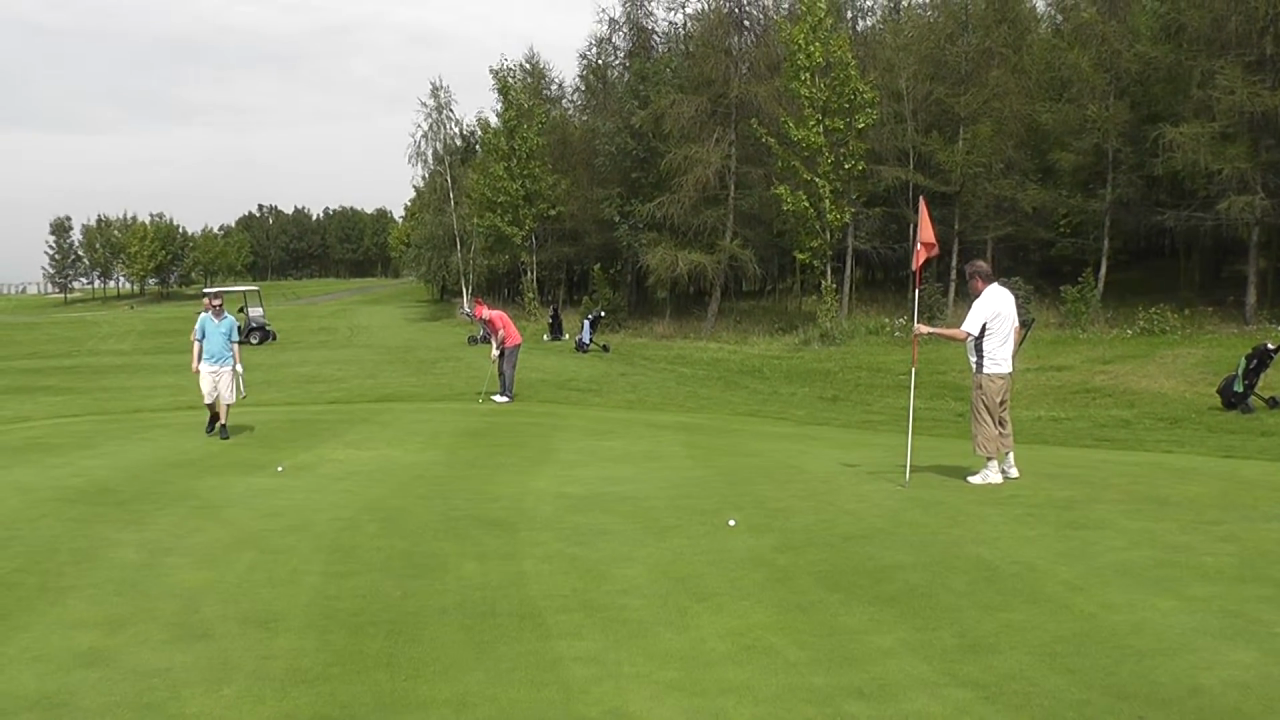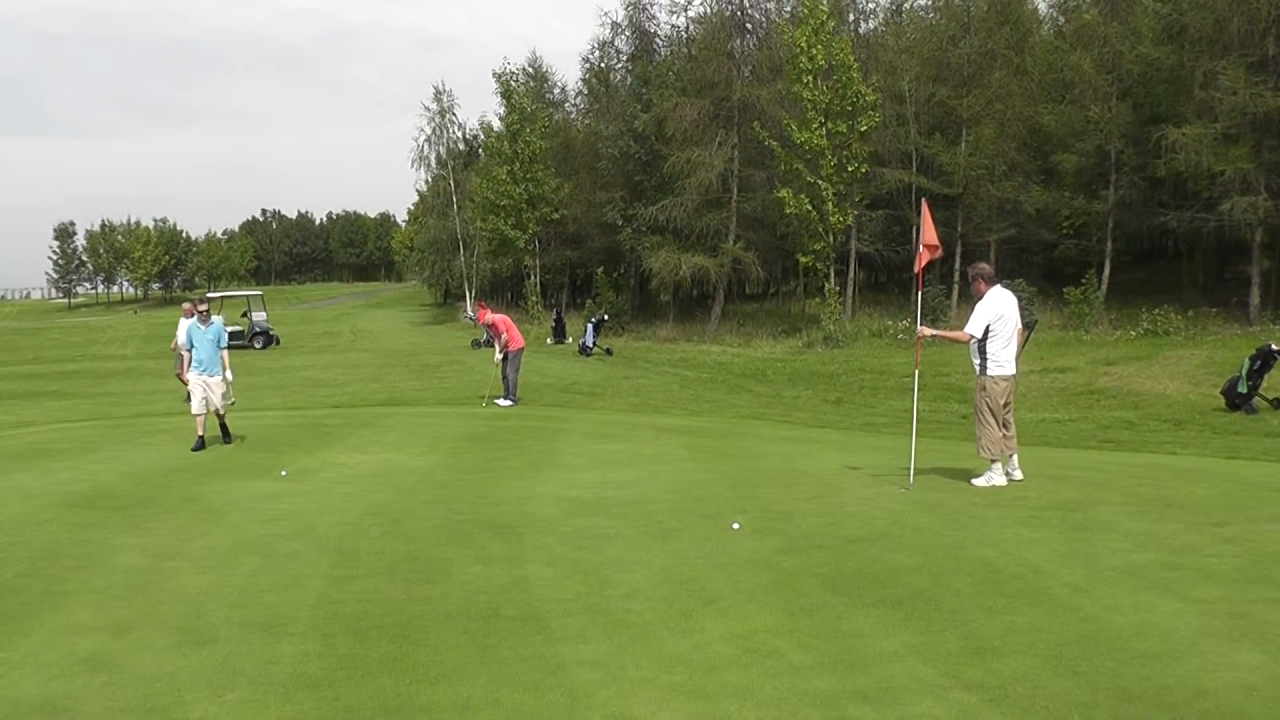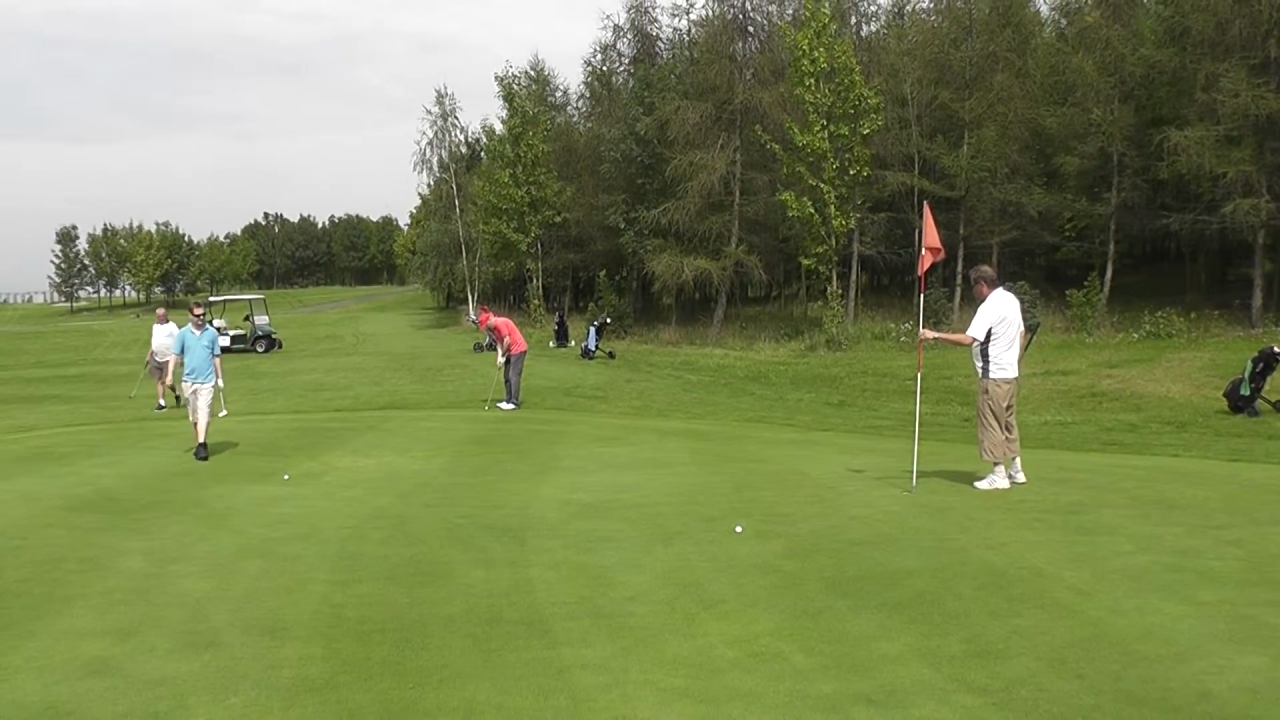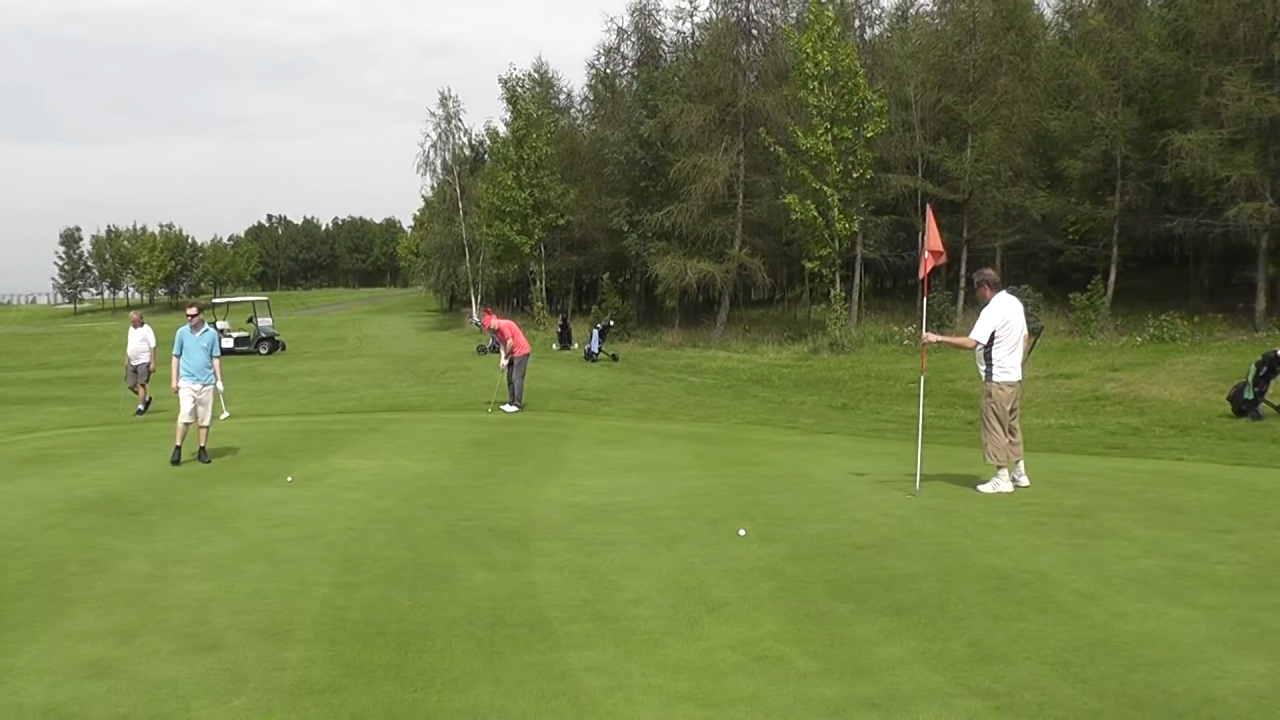
dt=0.5s
person 1, frame 1
left shoulder: (984, 302)
right shoulder: (1006, 295)
left elbow: (962, 334)
right elbow: (1016, 329)
left wrist: (930, 330)
left hip: (987, 370)
right hip: (1004, 368)
left knee: (985, 419)
right knee: (1001, 417)
left ankle: (991, 469)
right ankle: (1008, 464)
person 1, frame 2
left shoulder: (987, 304)
right shoulder: (1009, 297)
left elbow: (966, 336)
right elbow: (1019, 331)
left wrist: (933, 332)
left hip: (991, 372)
right hip: (1008, 370)
left knee: (989, 421)
right knee: (1005, 419)
left ankle: (996, 472)
right ankle: (1013, 467)
person 1, frame 3
left shoulder: (989, 307)
right shoulder: (1011, 300)
left elbow: (968, 339)
right elbow: (1021, 334)
left wrist: (935, 335)
left hip: (993, 375)
right hip: (1010, 372)
left knee: (991, 424)
right knee: (1008, 422)
left ankle: (999, 475)
right ankle: (1015, 469)
person 1, frame 4
left shoulder: (993, 310)
right shoulder: (1015, 303)
left elbow: (971, 342)
right elbow: (1025, 337)
left wrist: (938, 338)
left hip: (997, 378)
right hip: (1014, 376)
left knee: (995, 427)
right knee: (1011, 425)
left ankle: (1002, 478)
right ankle: (1019, 473)
